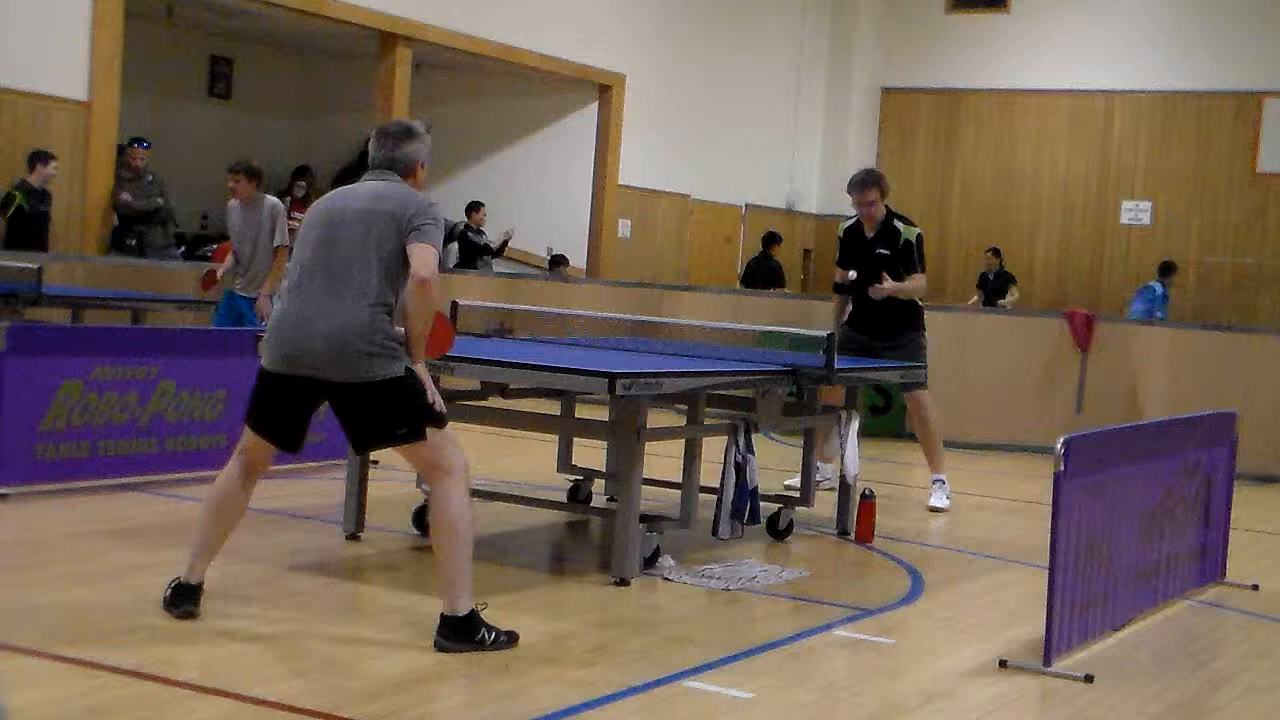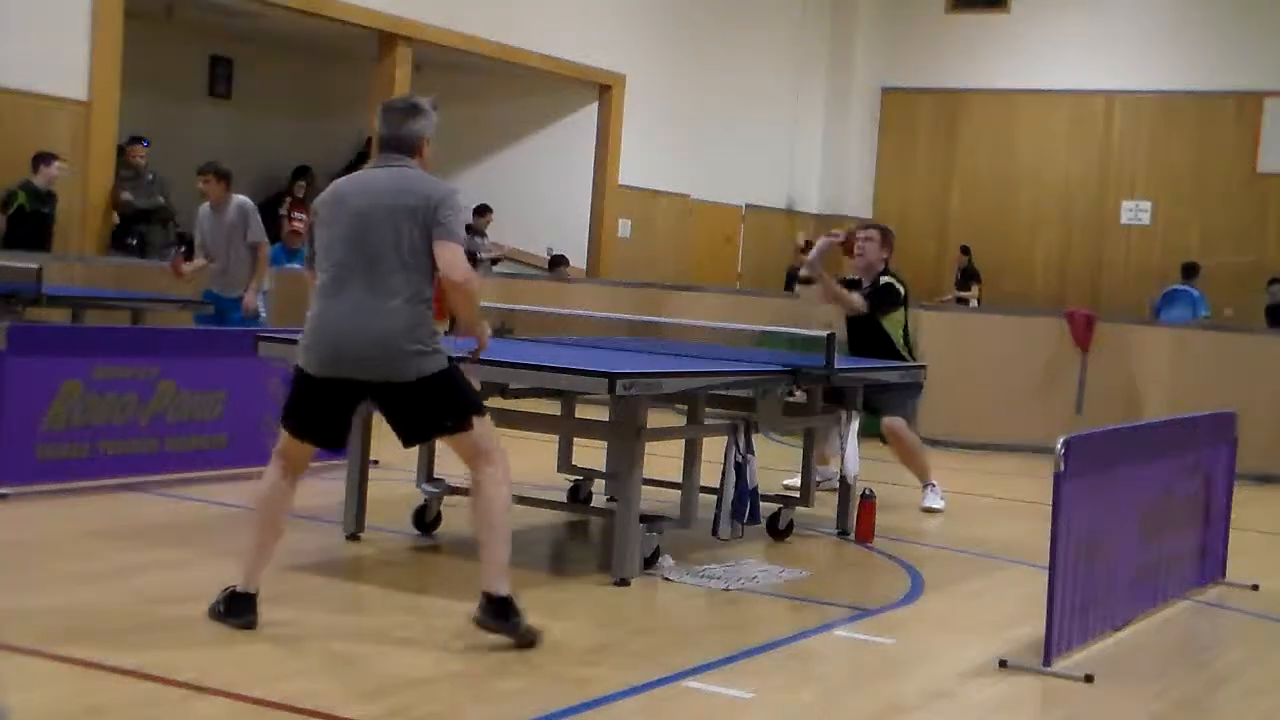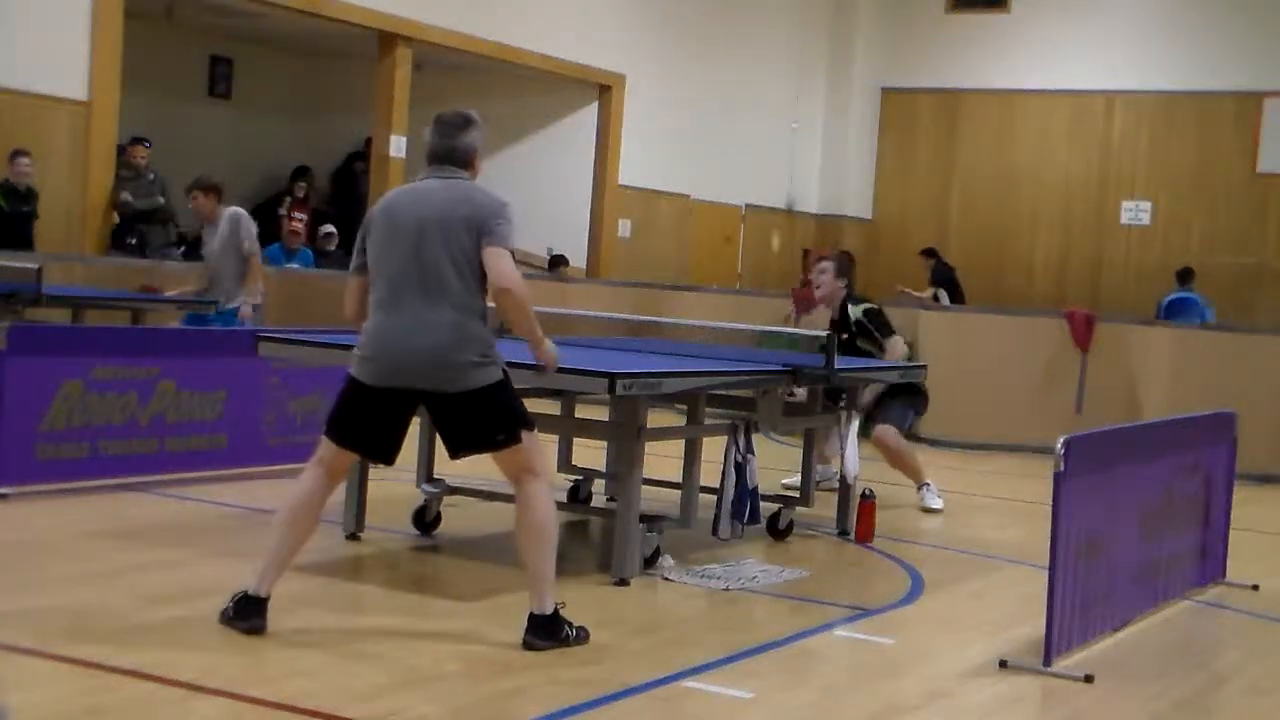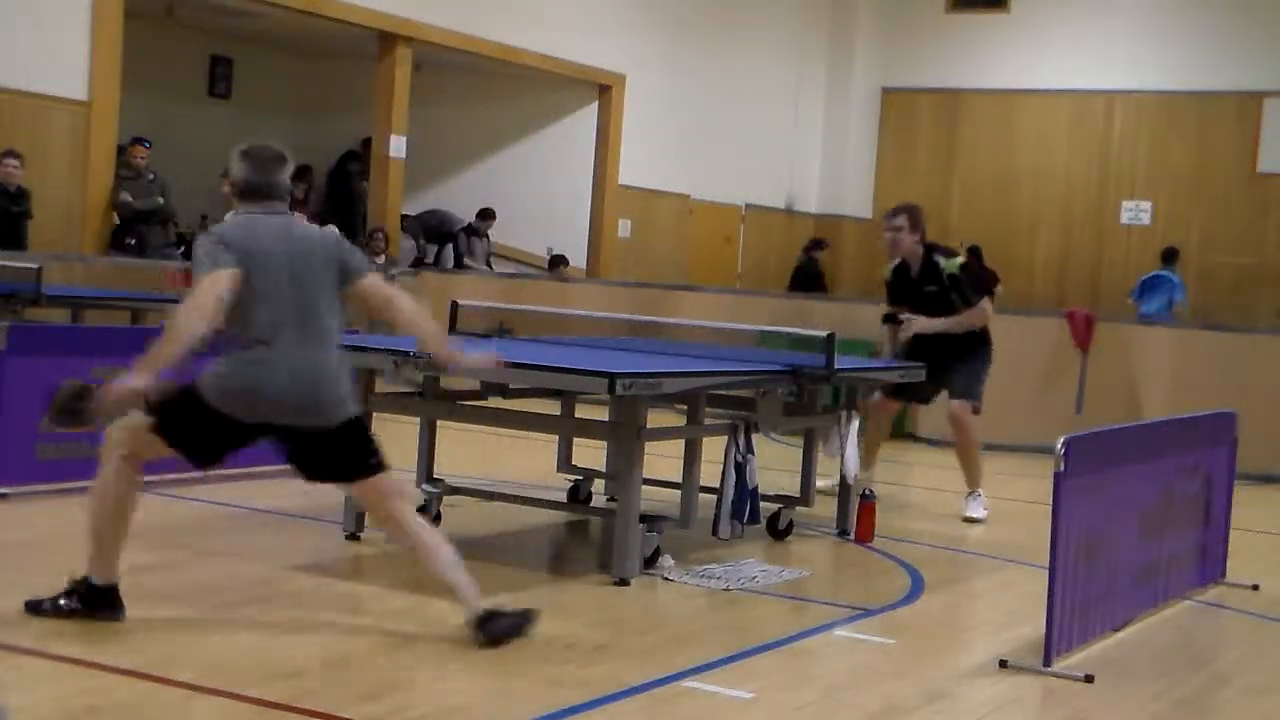
dt=0.7s
person 1, frame 1
left shoulder: (325, 202)
right shoulder: (418, 206)
right elbow: (422, 276)
right wrist: (416, 355)
left hip: (287, 345)
right hip: (364, 353)
left knee: (247, 461)
right knee: (449, 470)
left ankle: (187, 587)
right ankle: (459, 619)
person 1, frame 2
left shoulder: (330, 196)
right shoulder: (435, 193)
right elbow: (455, 274)
right wrist: (475, 324)
left hip: (326, 348)
right hip: (407, 352)
left knee: (285, 465)
right knee: (489, 459)
left ankle: (243, 596)
right ankle: (498, 599)
person 1, frame 3
left shoulder: (384, 207)
right shoulder: (486, 206)
left elbow: (353, 308)
right elbow: (504, 283)
right wrist: (539, 341)
left hip: (380, 360)
right hip: (463, 363)
left knee: (323, 469)
right knee: (532, 474)
left ankle: (254, 599)
right ankle: (544, 618)
person 1, frame 4
left shoulder: (223, 236)
right shoulder: (326, 241)
left elbow: (207, 302)
right elbow: (390, 301)
left wrist: (143, 373)
right wrist: (453, 356)
left hip: (238, 391)
right hip: (324, 398)
left knee: (121, 445)
right knee: (393, 505)
left ankle: (99, 591)
right ankle: (483, 613)
person 2, frame 1
left shoulder: (907, 233)
right shoulder: (848, 231)
left elbow: (919, 286)
left wrist: (892, 288)
right wrist: (837, 323)
left hip: (902, 332)
right hip: (858, 329)
left knee: (917, 400)
right knee: (829, 391)
left ankle: (939, 482)
right ankle: (824, 471)
person 2, frame 2
left shoulder: (891, 287)
right shoulder: (851, 283)
left elbow: (852, 305)
left wrist: (822, 278)
right wrist: (823, 244)
left knee: (893, 425)
left ankle: (930, 487)
right ankle: (824, 473)
person 2, frame 3
left shoulder: (862, 312)
right shoulder: (837, 322)
left elbow: (898, 350)
left wrist: (869, 394)
left hip: (903, 392)
right hip: (864, 391)
left knee: (883, 435)
left ankle: (925, 486)
right ankle: (826, 471)
person 2, frame 4
left shoulder: (950, 265)
right shoulder: (895, 273)
left elbow: (983, 313)
right elbow: (897, 316)
left wrist: (933, 326)
right wrist: (888, 353)
left hip: (969, 349)
right hip: (925, 349)
left knee: (958, 412)
right knee: (878, 404)
left ankle: (975, 494)
right ankle: (861, 474)
